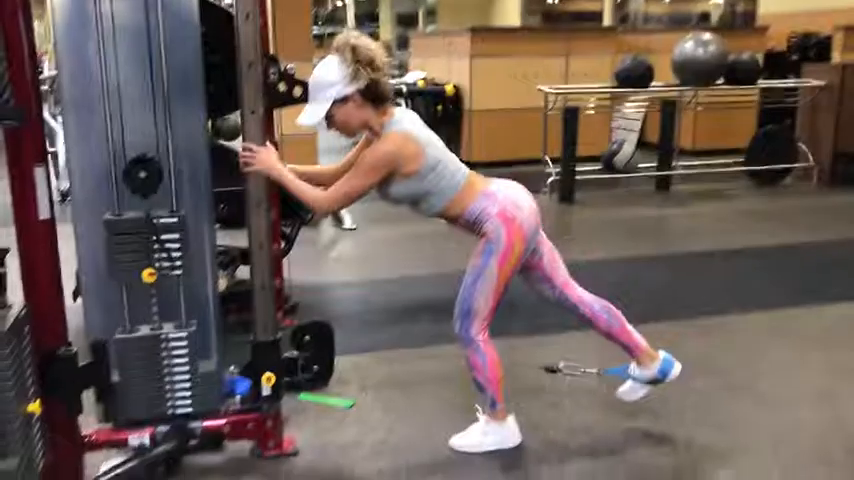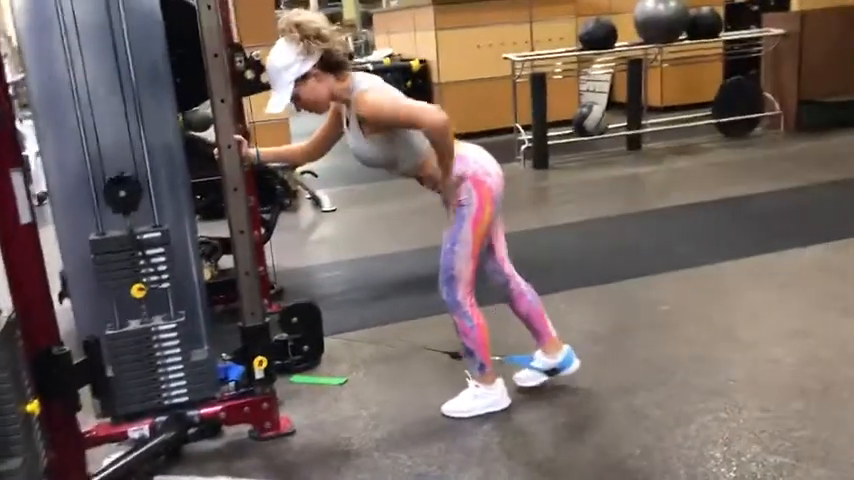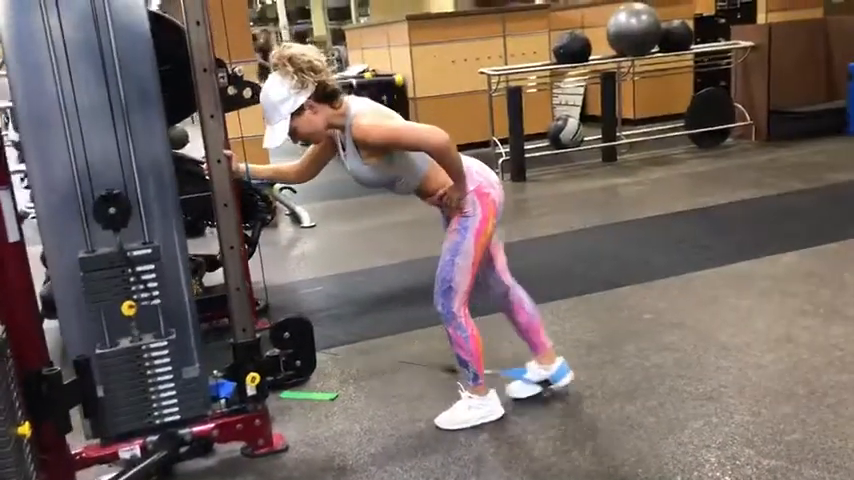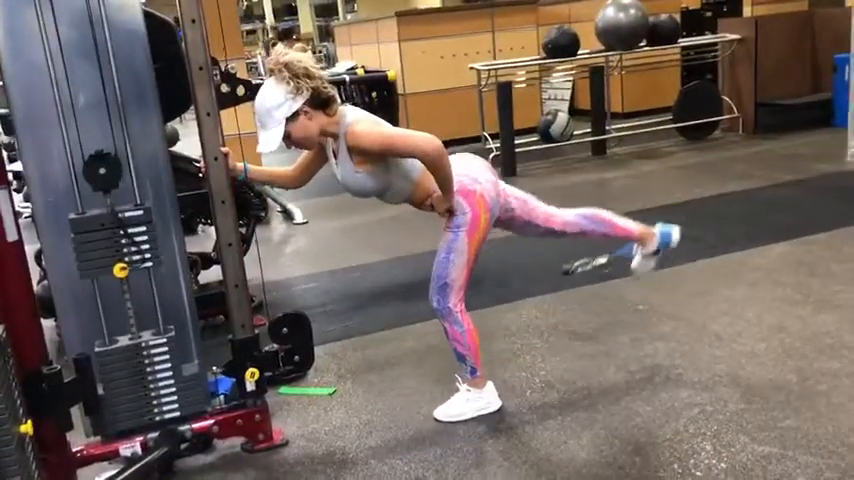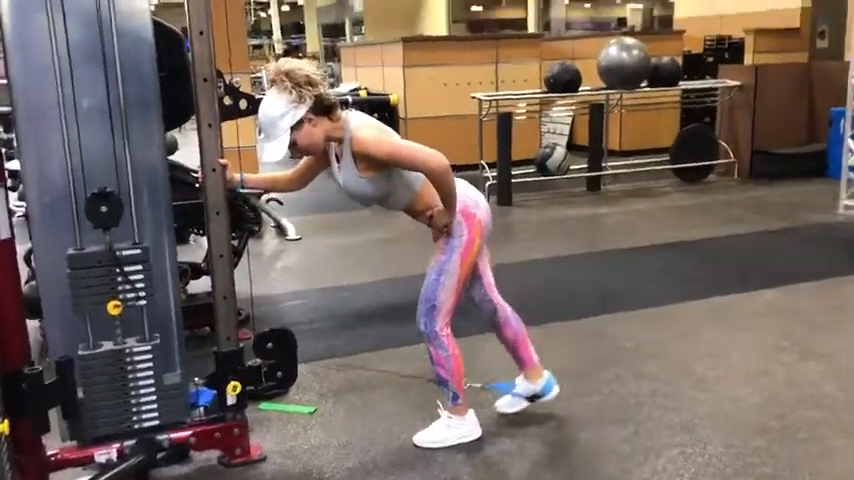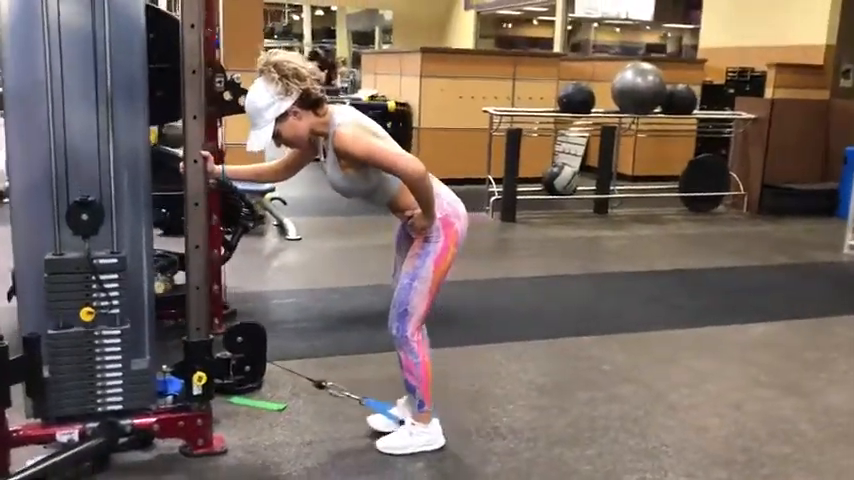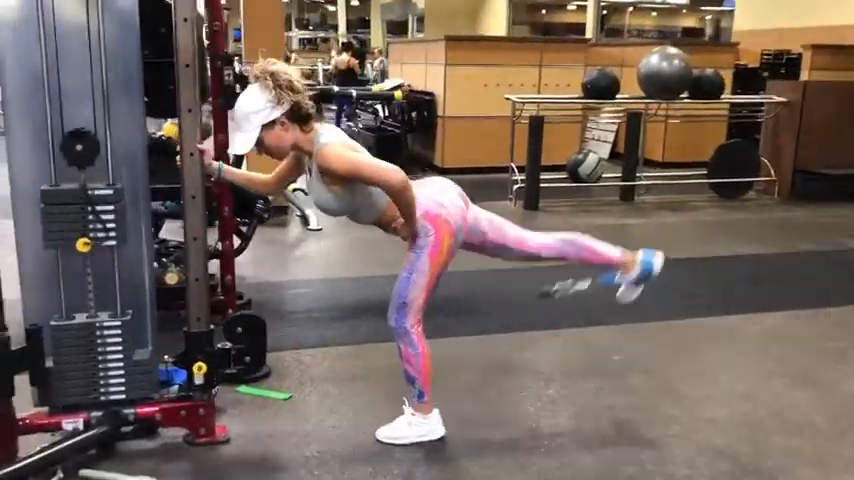
dt=0.7s
person 1, frame 1
left shoulder: (389, 146)
right shoulder: (388, 123)
left elbow: (326, 202)
right elbow: (339, 173)
left wrist: (277, 171)
right wrist: (284, 168)
left hip: (501, 222)
right hip: (508, 205)
left knee: (469, 328)
right knee: (568, 294)
left ankle: (499, 424)
right ankle: (650, 362)
person 1, frame 2
left shoulder: (366, 101)
right shoulder: (345, 101)
left elbow: (436, 120)
right elbow: (310, 151)
left wrist: (447, 173)
right wrist: (253, 155)
left hip: (470, 179)
right hip: (466, 178)
left knee: (456, 292)
right knee: (501, 273)
left ankle: (488, 388)
right ankle: (553, 352)
person 1, frame 3
left shoulder: (362, 125)
right shoulder: (338, 128)
left elbow: (438, 139)
right elbow: (302, 171)
left wrist: (460, 188)
right wrist: (242, 169)
left hip: (473, 197)
right hip: (461, 197)
left knee: (449, 303)
right knee: (497, 283)
left ankle: (481, 399)
right ankle: (547, 362)
person 1, frame 4
left shoulder: (355, 132)
right shoulder: (329, 134)
left elbow: (431, 146)
right elbow: (295, 177)
left wrist: (446, 197)
right wrist: (241, 169)
left hip: (467, 194)
right hip: (468, 183)
left knee: (445, 301)
right knee: (560, 220)
left ankle: (479, 391)
right ankle: (647, 237)
person 1, frame 5
left shoulder: (360, 137)
right shoulder: (331, 142)
left elbow: (437, 163)
right elbow: (293, 181)
left wrist: (448, 212)
right wrist: (237, 180)
left hip: (461, 215)
right hip: (454, 216)
left knee: (432, 322)
right knee: (488, 300)
left ankle: (460, 419)
right ankle: (535, 378)
person 1, frame 6
left shoulder: (345, 134)
right shoulder: (319, 133)
left elbow: (415, 170)
right elbow: (279, 171)
left wrist: (428, 218)
right wrist: (218, 171)
left hip: (438, 219)
right hip: (418, 218)
left knee: (404, 325)
right knee: (408, 320)
left ankle: (424, 427)
right ankle: (411, 405)
person 1, frame 7
left shoulder: (327, 151)
right shoulder: (305, 149)
left elbow: (396, 180)
right elbow: (271, 184)
left wrist: (409, 224)
right wrist: (217, 169)
left hip: (437, 217)
right hip: (440, 202)
left knee: (404, 322)
right knee: (537, 245)
left ankle: (424, 417)
right ankle: (632, 263)
